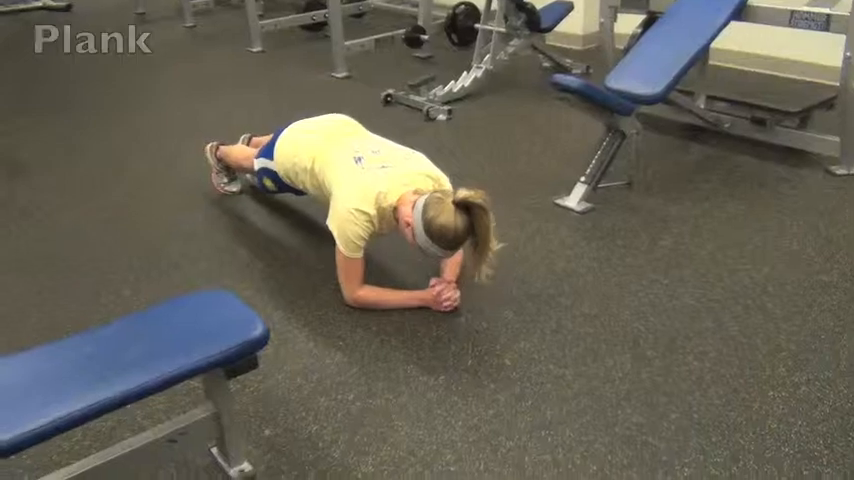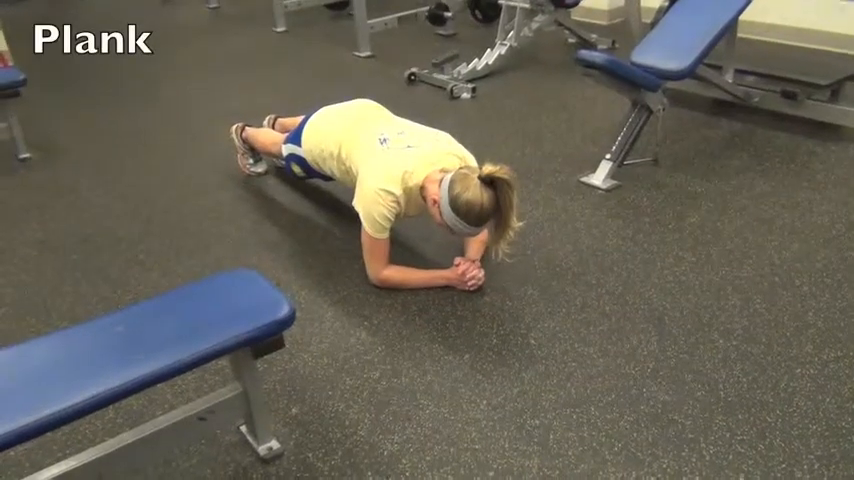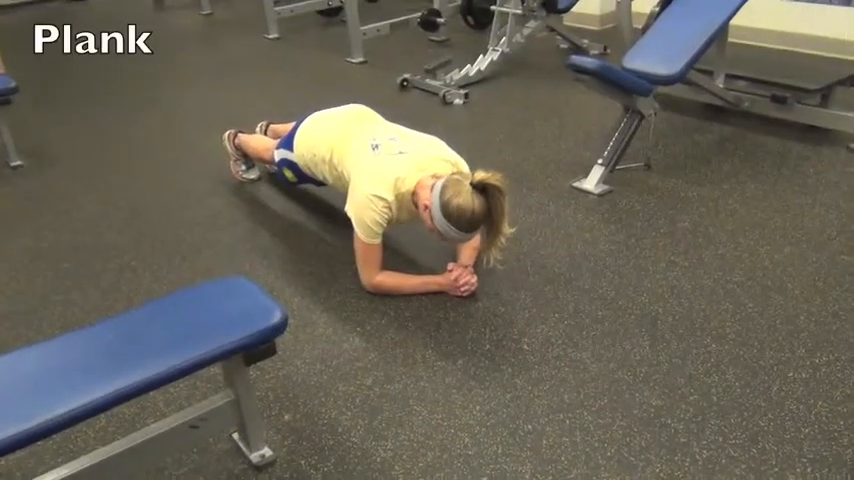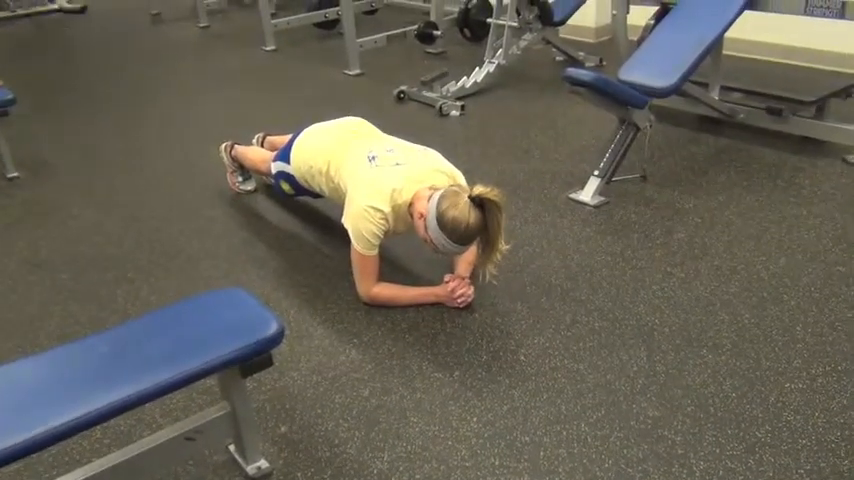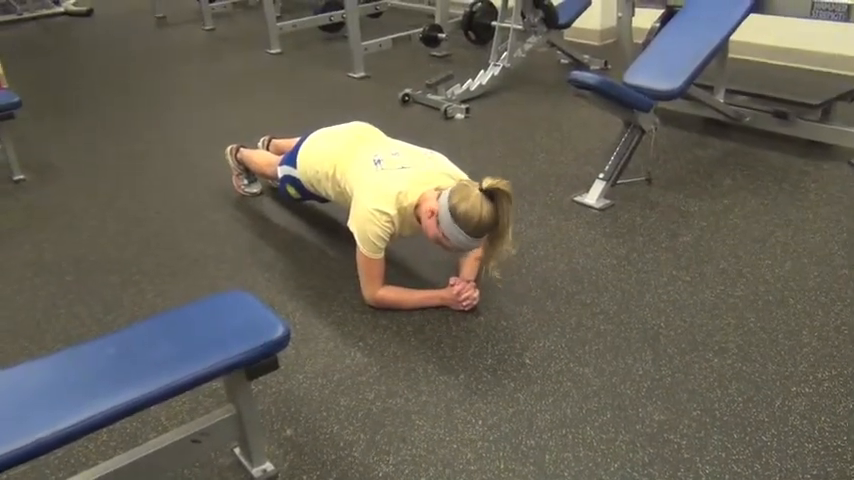
dt=1s
person 1, frame 1
left shoulder: (437, 185)
right shoulder: (358, 209)
left elbow: (453, 247)
right elbow: (353, 294)
left wrist: (448, 281)
right wrist: (425, 298)
left hip: (336, 130)
right hip: (292, 150)
right knee: (256, 165)
left ankle: (251, 142)
right ankle: (219, 154)
person 1, frame 2
left shoulder: (463, 165)
right shoulder: (383, 190)
left elbow: (479, 227)
right elbow: (378, 273)
left wrist: (472, 261)
right wrist: (450, 277)
left hip: (363, 115)
right hip: (320, 136)
right knee: (284, 149)
left ankle: (277, 123)
right ankle: (245, 135)
person 1, frame 3
left shoulder: (455, 170)
right shoulder: (376, 196)
left elbow: (471, 231)
right elbow: (371, 279)
left wrist: (465, 266)
right wrist: (442, 283)
left hip: (355, 120)
right hip: (312, 140)
right knee: (275, 155)
left ankle: (268, 129)
right ankle: (238, 141)
person 1, frame 4
left shoulder: (452, 182)
right shoulder: (372, 208)
left elbow: (468, 239)
right elbow: (368, 291)
left wrist: (462, 277)
right wrist: (440, 294)
left hip: (352, 133)
right hip: (310, 153)
right knee: (273, 166)
left ankle: (266, 141)
right ankle: (235, 152)
person 1, frame 5
left shoulder: (459, 187)
right shoulder: (379, 210)
left elbow: (473, 244)
right elbow: (373, 294)
left wrist: (466, 281)
right wrist: (445, 297)
left hip: (358, 138)
right hip: (315, 158)
right knee: (279, 172)
left ankle: (271, 144)
right ankle: (240, 156)
